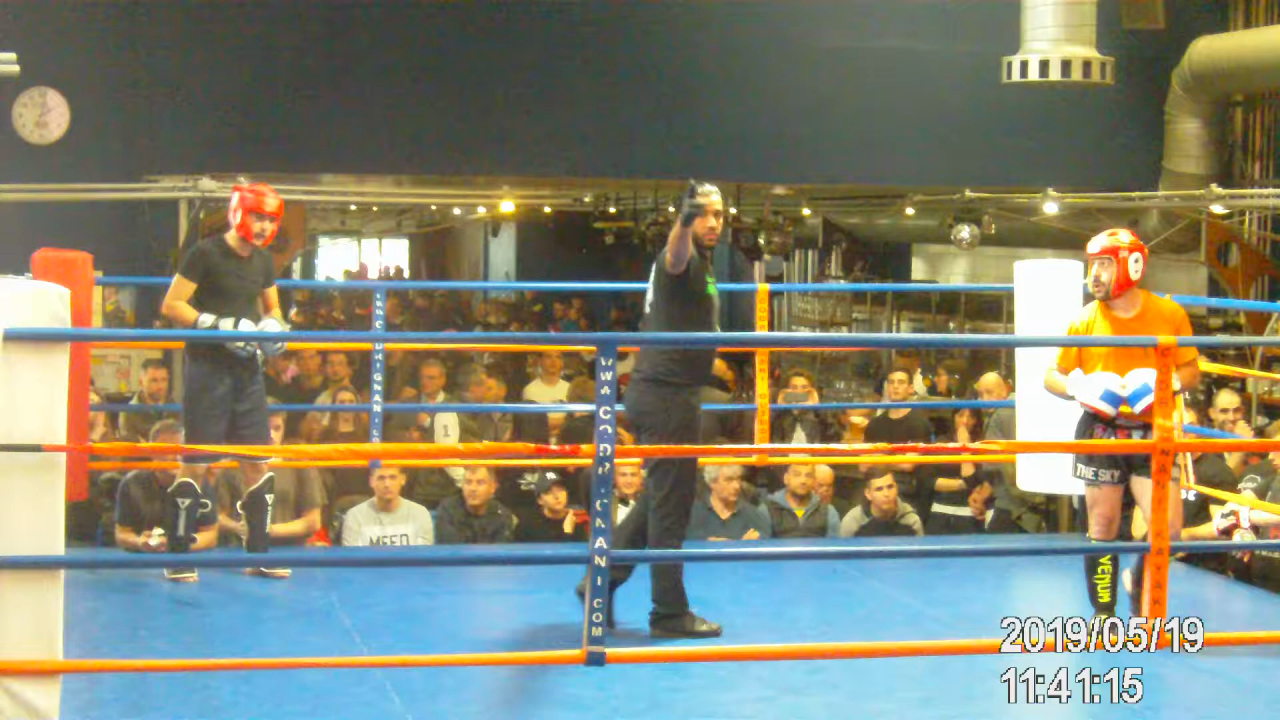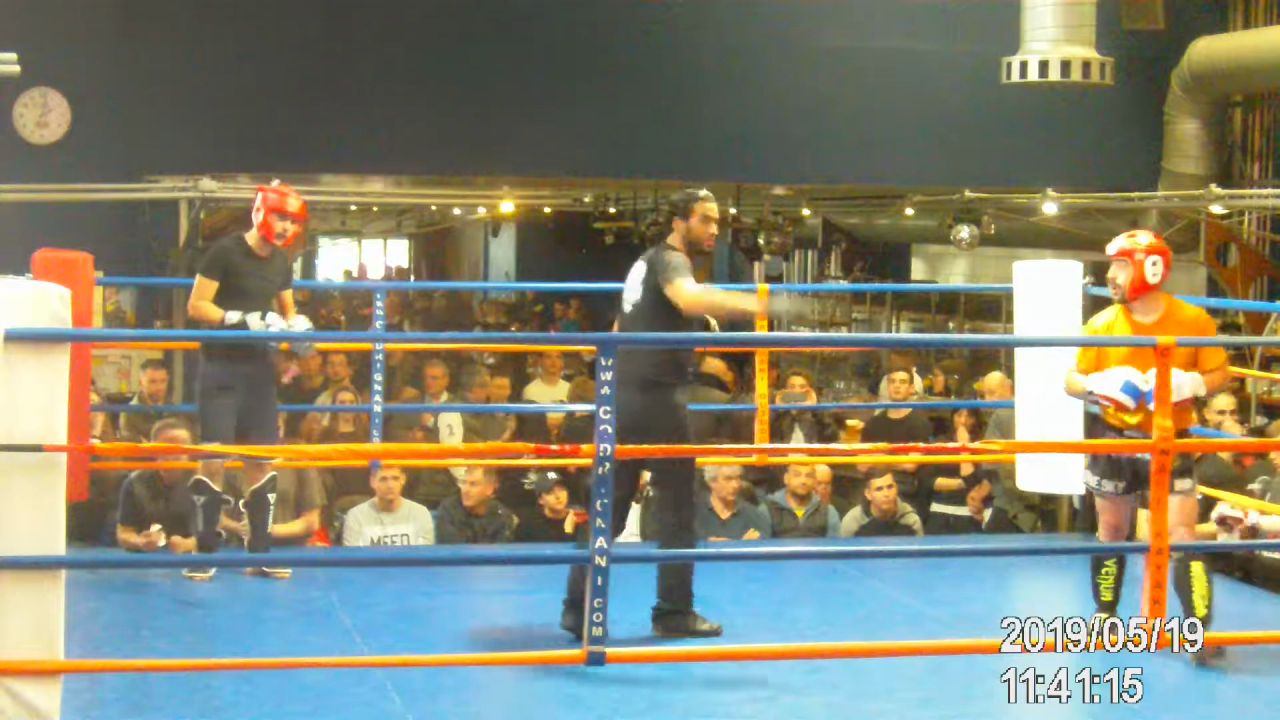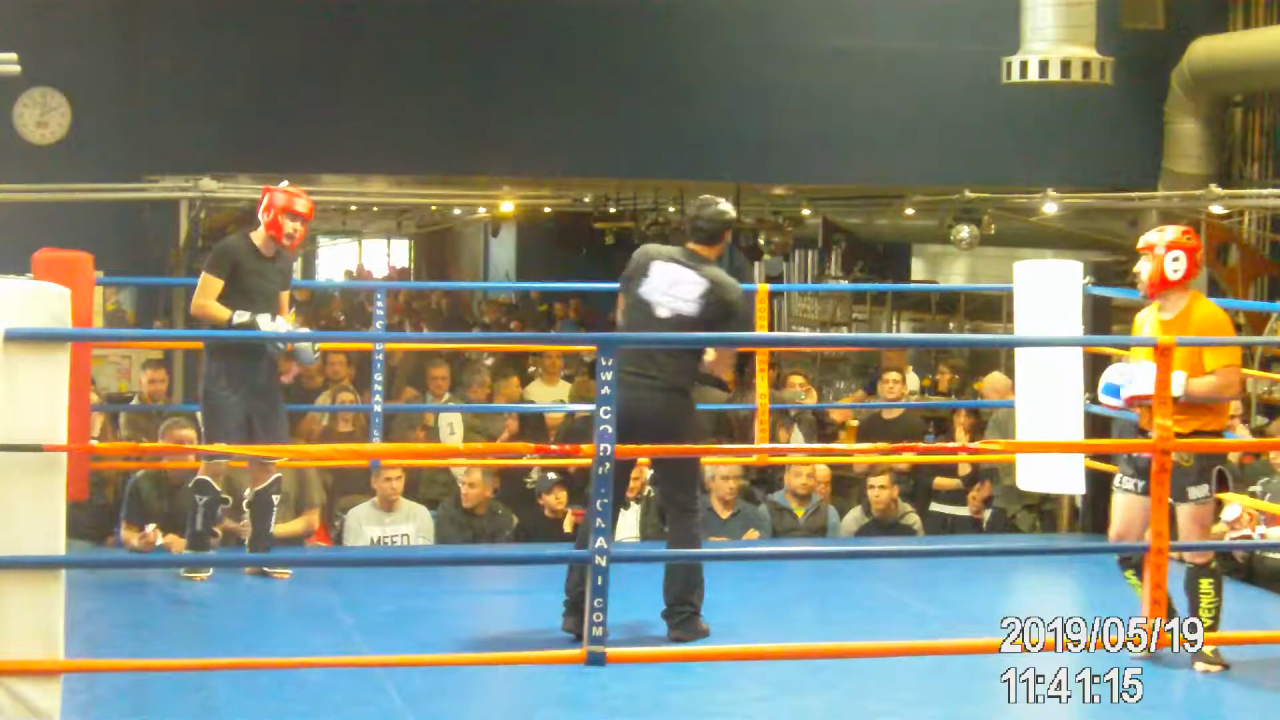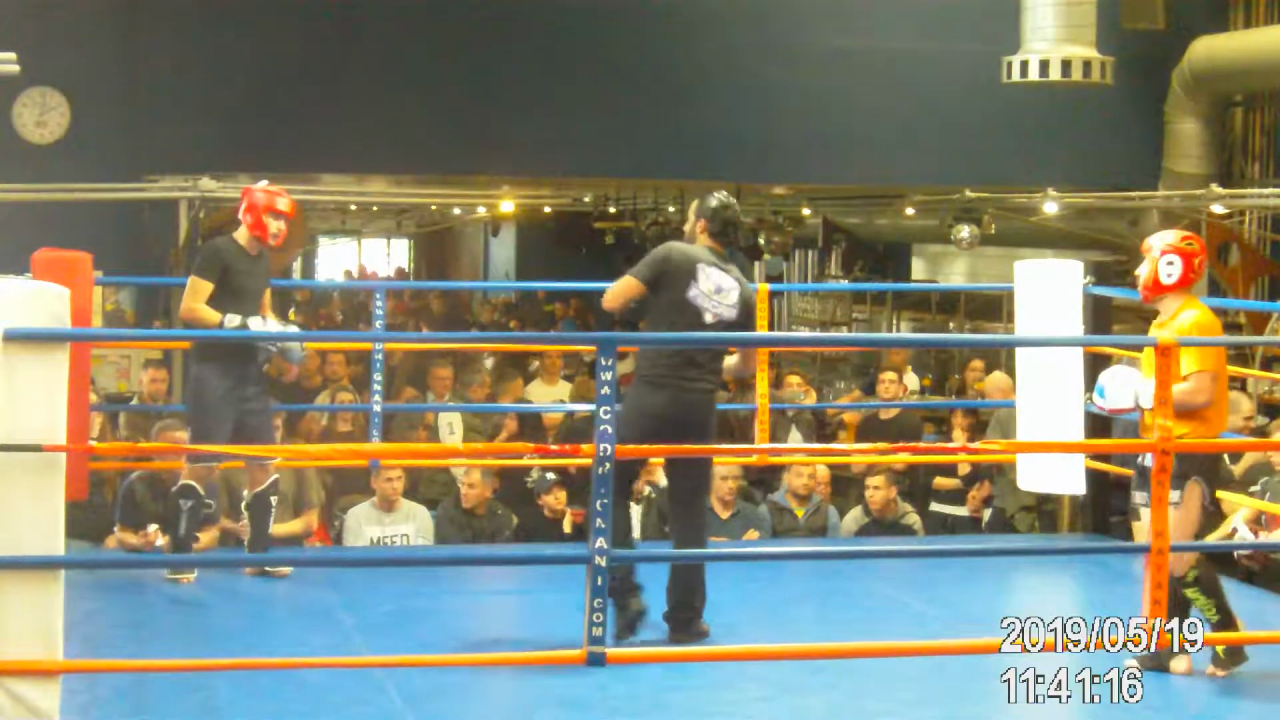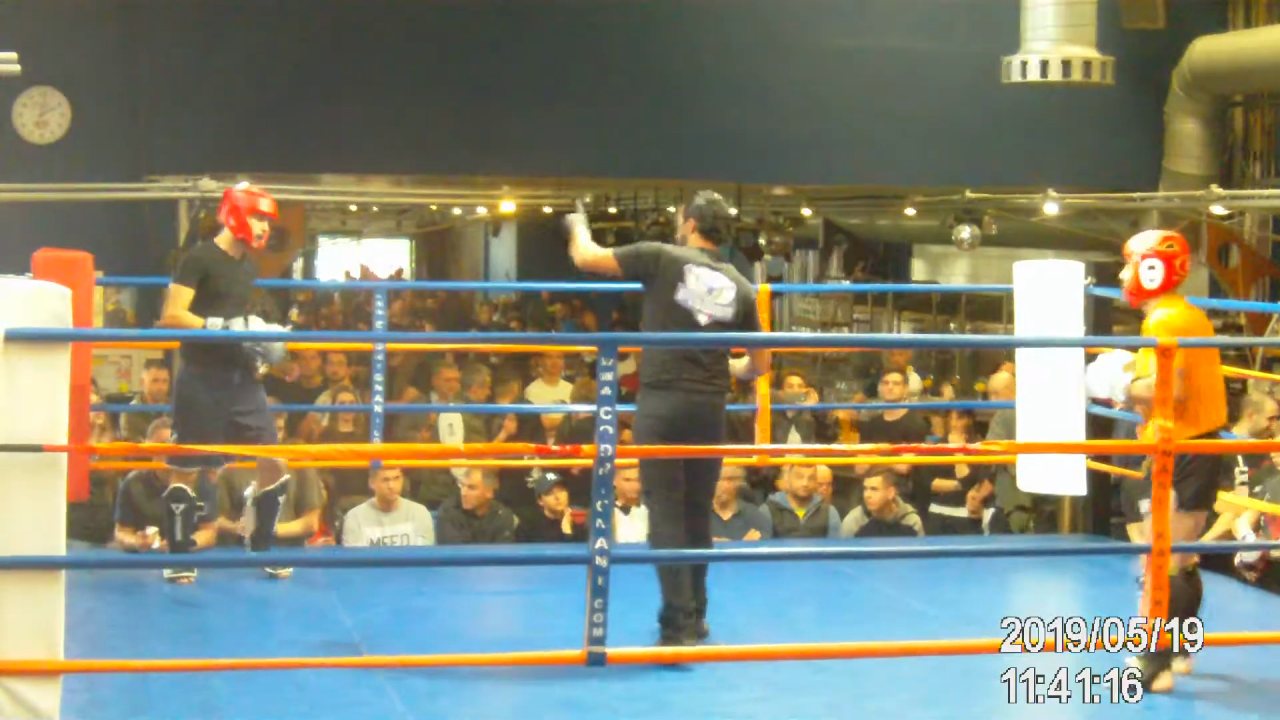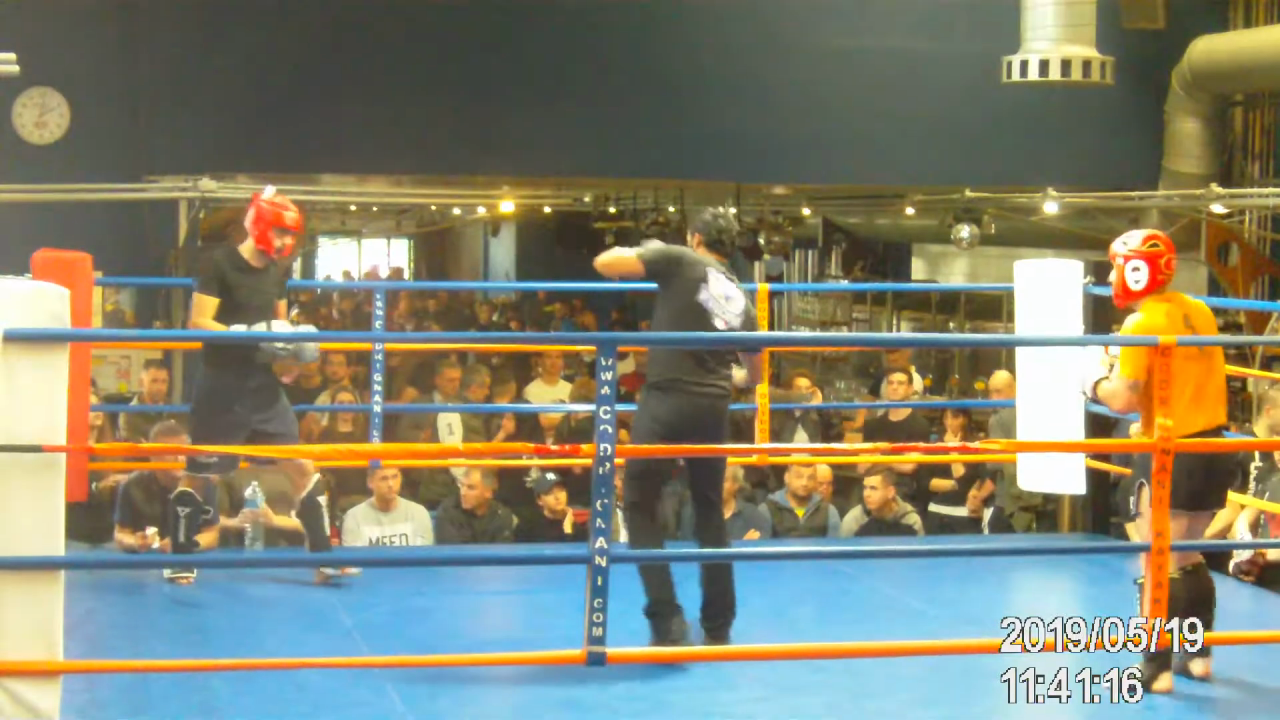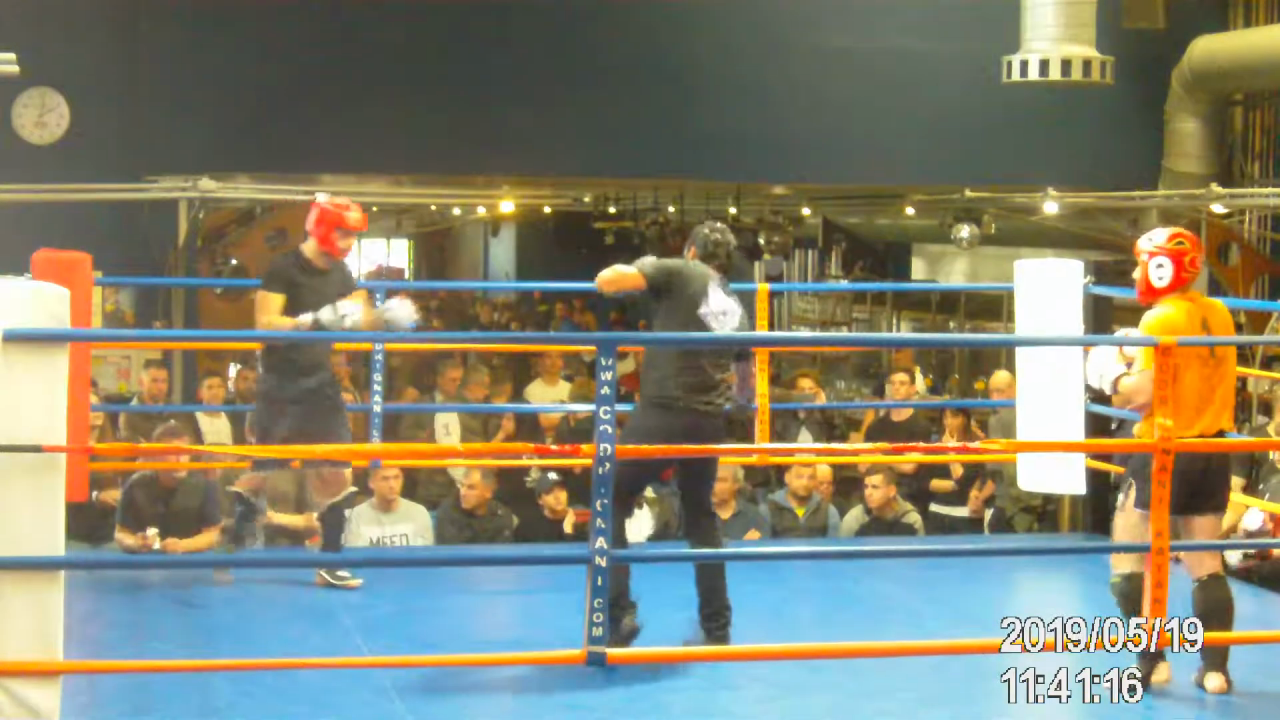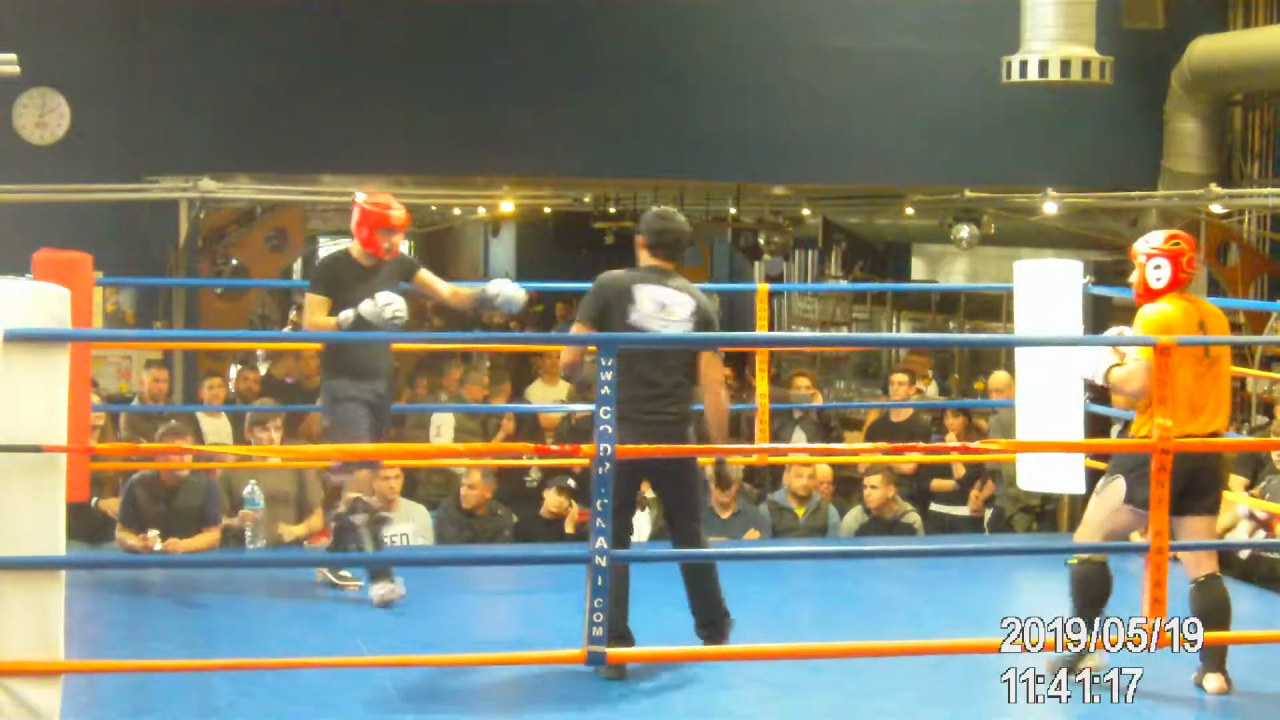
dt=0.3s
person 1, frame 1
left shoulder: (697, 263)
right shoulder: (680, 258)
right elbow: (677, 246)
right wrist: (686, 222)
left hip: (654, 391)
right hip: (667, 395)
left knee: (658, 501)
right knee: (671, 507)
left ankle: (600, 582)
right ankle: (670, 613)
person 1, frame 2
left shoulder: (648, 262)
right shoulder: (668, 261)
left elbow: (620, 330)
right elbow: (691, 298)
right wrist: (760, 305)
left hip: (624, 396)
right hip: (652, 398)
left knee: (611, 504)
right knee: (675, 506)
left ankle: (578, 606)
right ankle: (673, 612)
person 1, frame 3
left shoulder: (646, 256)
right shoulder: (728, 292)
right elbow: (722, 366)
left hip: (621, 395)
right hip: (670, 404)
left knee: (603, 503)
right knee: (682, 510)
left ankle: (578, 610)
right ankle: (684, 616)
person 1, frame 4
left shoulder: (672, 255)
right shoulder: (742, 289)
left elbow: (612, 303)
right elbow: (747, 365)
left wrist: (648, 298)
left hip: (649, 395)
right hip: (698, 405)
left knee: (614, 492)
right knee: (689, 512)
left ankle: (625, 594)
right ankle: (685, 619)
person 1, frame 5
left shoulder: (661, 257)
right shoulder: (740, 287)
left elbow: (583, 258)
right elbow: (760, 365)
left wrist: (577, 226)
left hip: (661, 402)
right hip: (709, 407)
left knee: (666, 513)
right knee: (698, 512)
left ankle: (679, 624)
right ankle: (694, 617)
person 1, frame 6
left shoulder: (678, 260)
right shoulder: (741, 299)
left elbow: (606, 264)
right elbow: (753, 374)
left wrist: (643, 250)
left hip: (665, 402)
right hip: (713, 410)
left knee: (640, 509)
right knee: (710, 514)
left ankle: (667, 619)
right ankle: (718, 625)
person 1, frame 7
left shoulder: (676, 272)
right shoulder: (737, 312)
left elbow: (605, 282)
left wrist: (639, 269)
right wrist: (728, 397)
left hip: (658, 418)
right hip: (707, 426)
left knee: (610, 511)
right knee: (702, 524)
left ankle: (618, 615)
right ankle: (717, 625)
person 1, frame 8
left shoulder: (612, 286)
right shoulder: (699, 304)
left elbow: (569, 359)
right elbow: (712, 385)
left wrist: (585, 377)
right wrist: (720, 452)
left hip: (620, 433)
right hip: (673, 435)
left knee: (614, 540)
right knee: (688, 533)
left ankle: (613, 644)
right ankle: (715, 627)
person 2, frame 1
left shoulder: (1169, 314)
right shoulder: (1084, 320)
left elbow: (1191, 370)
right elbow: (1053, 377)
left wrist: (1166, 382)
right wrist: (1079, 389)
left hip: (1151, 434)
right hip: (1101, 433)
left knee: (1169, 530)
right knee: (1102, 529)
left ankle: (1139, 584)
right ankle: (1103, 614)
person 2, frame 2
left shoulder: (1193, 320)
right shoulder: (1102, 323)
left elbow: (1221, 375)
right elbow: (1073, 380)
left wrist: (1191, 384)
right wrist: (1097, 384)
right hip: (1114, 442)
left knee: (1184, 540)
right knee: (1111, 534)
right ankle: (1105, 612)
person 2, frame 3
left shoulder: (1210, 319)
right shoulder: (1144, 319)
left elbow: (1228, 385)
left wrist: (1168, 384)
right wrist: (1124, 384)
left hip: (1194, 448)
right hip: (1147, 443)
left knee: (1196, 550)
right knee: (1122, 539)
left ankle: (1207, 643)
person 2, frame 4
left shoulder: (1195, 321)
right shoulder: (1160, 323)
left elbow: (1202, 392)
left wrist: (1142, 394)
right wrist: (1128, 389)
left hip: (1188, 455)
right hip: (1155, 453)
left knee: (1177, 559)
left ankle: (1228, 640)
right ankle: (1168, 648)
person 2, frame 5
left shoulder: (1162, 321)
right shoulder: (1188, 316)
left elbow: (1167, 390)
left wrist: (1119, 385)
right wrist: (1136, 372)
left hip: (1181, 454)
right hip: (1203, 449)
right knee: (1180, 558)
left ankle: (1157, 665)
right ankle: (1174, 650)
person 2, frame 6
left shoulder: (1141, 325)
right shoulder: (1198, 311)
left elbow: (1124, 400)
left wrist: (1095, 378)
left hip: (1171, 454)
right hip: (1212, 448)
right knee: (1188, 556)
left ankle: (1156, 667)
right ankle: (1198, 654)
person 2, frame 7
left shoulder: (1160, 318)
right shoulder: (1219, 314)
left elbow: (1146, 393)
left wrist: (1112, 376)
right wrist: (1141, 361)
right hip: (1212, 453)
left knee: (1127, 562)
right knee: (1207, 567)
left ankle: (1152, 661)
right ankle: (1215, 668)
person 2, frame 8
left shoulder: (1156, 315)
right shoulder: (1215, 317)
left elbow: (1139, 383)
left wrist: (1105, 367)
right wrist: (1132, 354)
left hip: (1155, 452)
right hip: (1205, 453)
left knee: (1088, 543)
right knee: (1203, 567)
left ankle: (1084, 645)
right ankle: (1214, 668)
person 3, frame 1
left shoulder: (263, 260)
right shoulder: (205, 253)
left elbow: (272, 310)
right elbow: (171, 306)
left wrist: (274, 331)
right wrist: (217, 325)
left hip: (246, 370)
right hip: (207, 369)
left knee: (257, 461)
right knee: (197, 464)
left ankle: (258, 551)
person 3, frame 2
left shoulder: (281, 261)
right shoulder: (225, 251)
left elbow: (288, 311)
right elbow: (195, 307)
left wrist: (296, 328)
right wrist: (244, 320)
left hip: (260, 368)
right hip: (221, 368)
left knee: (261, 460)
right knee: (214, 460)
left ankle: (260, 550)
right ankle: (205, 551)
person 3, frame 3
left shoulder: (284, 261)
right shoulder: (231, 249)
right elbow: (200, 305)
left wrist: (294, 339)
right wrist: (250, 321)
left hip: (264, 367)
right hip: (226, 366)
left knee: (267, 460)
right knee: (217, 459)
left ankle: (260, 551)
right ankle: (198, 548)
person 3, frame 4
left shoulder: (262, 259)
right shoulder: (217, 251)
right elbow: (189, 309)
left wrist: (280, 336)
right wrist: (241, 323)
left hip: (251, 370)
right hip: (214, 369)
left knee: (263, 462)
right knee: (202, 462)
left ankle: (259, 552)
person 3, frame 5
left shoulder: (248, 263)
right shoulder: (200, 258)
right elbow: (171, 315)
left wrist: (262, 334)
right wrist: (228, 326)
left hip: (242, 377)
right hip: (202, 377)
left knee: (272, 461)
right knee: (187, 471)
left ankle: (262, 546)
right ankle: (178, 556)
person 3, frame 6
left shoulder: (277, 270)
right shoulder: (219, 264)
right elbow: (198, 323)
left wrist: (295, 342)
right wrist: (253, 333)
left hip: (263, 379)
right hip: (224, 391)
left knee: (301, 465)
right knee: (199, 472)
left ankle: (322, 556)
person 3, frame 7
left shoulder: (339, 271)
right shoulder: (283, 267)
left elbow: (361, 317)
right elbow: (266, 325)
left wrist: (388, 315)
right wrist: (319, 319)
left hip: (321, 381)
right hip: (282, 382)
left knee: (337, 474)
right knee: (263, 473)
left ankle: (330, 563)
right ankle: (231, 548)
person 3, frame 8
left shoulder: (398, 263)
right shoulder: (331, 268)
left elbow: (447, 294)
right elbow: (309, 325)
left wrist: (485, 295)
right wrist: (357, 315)
left hip: (381, 382)
right hip: (343, 385)
left knee: (363, 478)
right knee: (359, 475)
left ankle: (334, 562)
right ankle: (379, 575)
